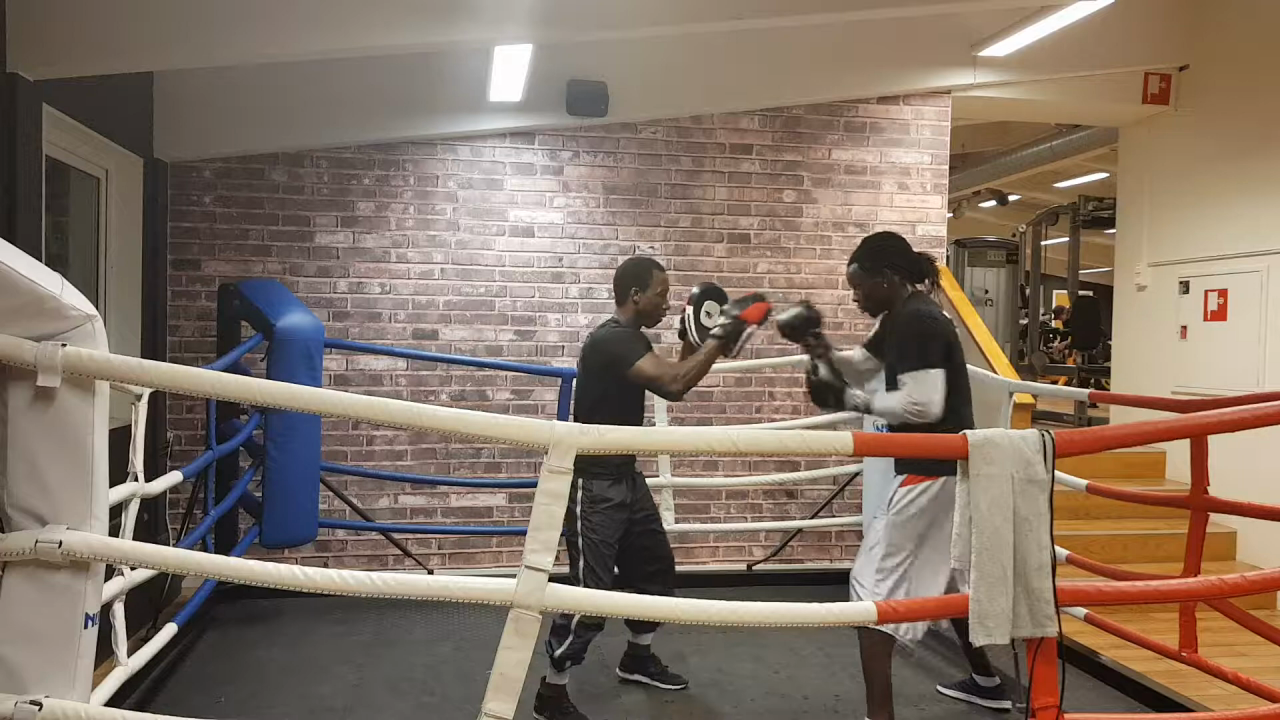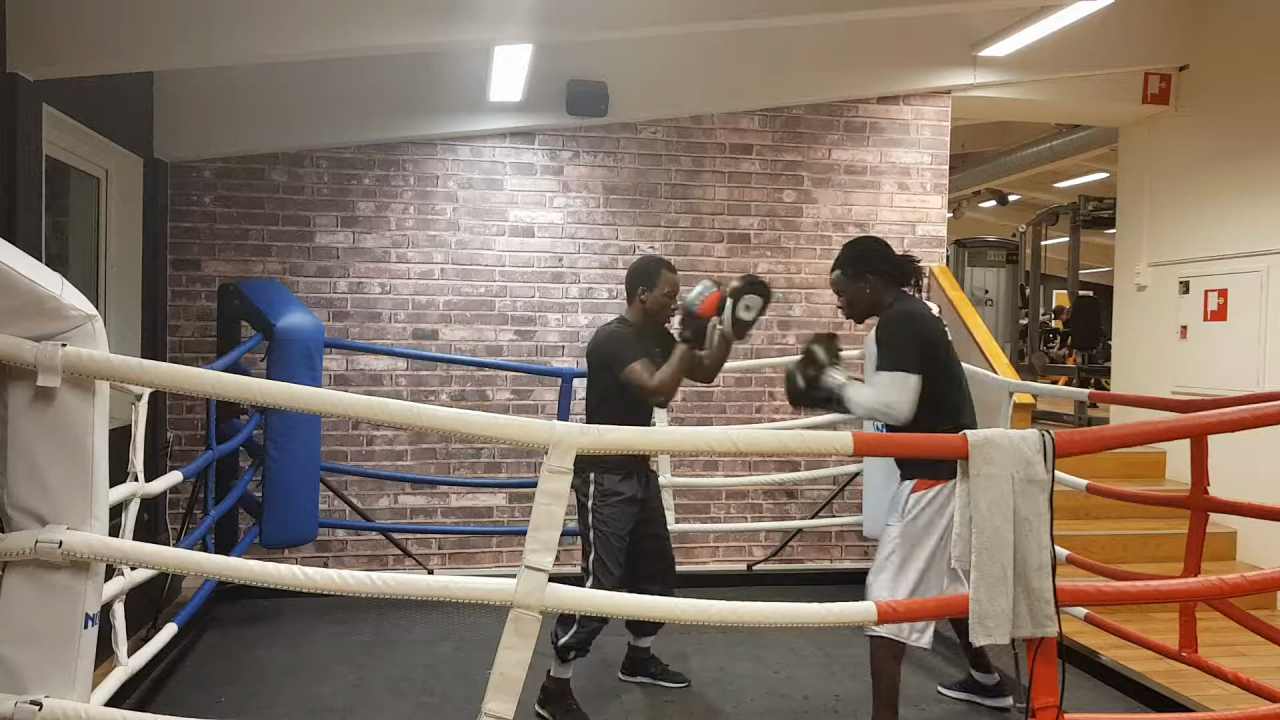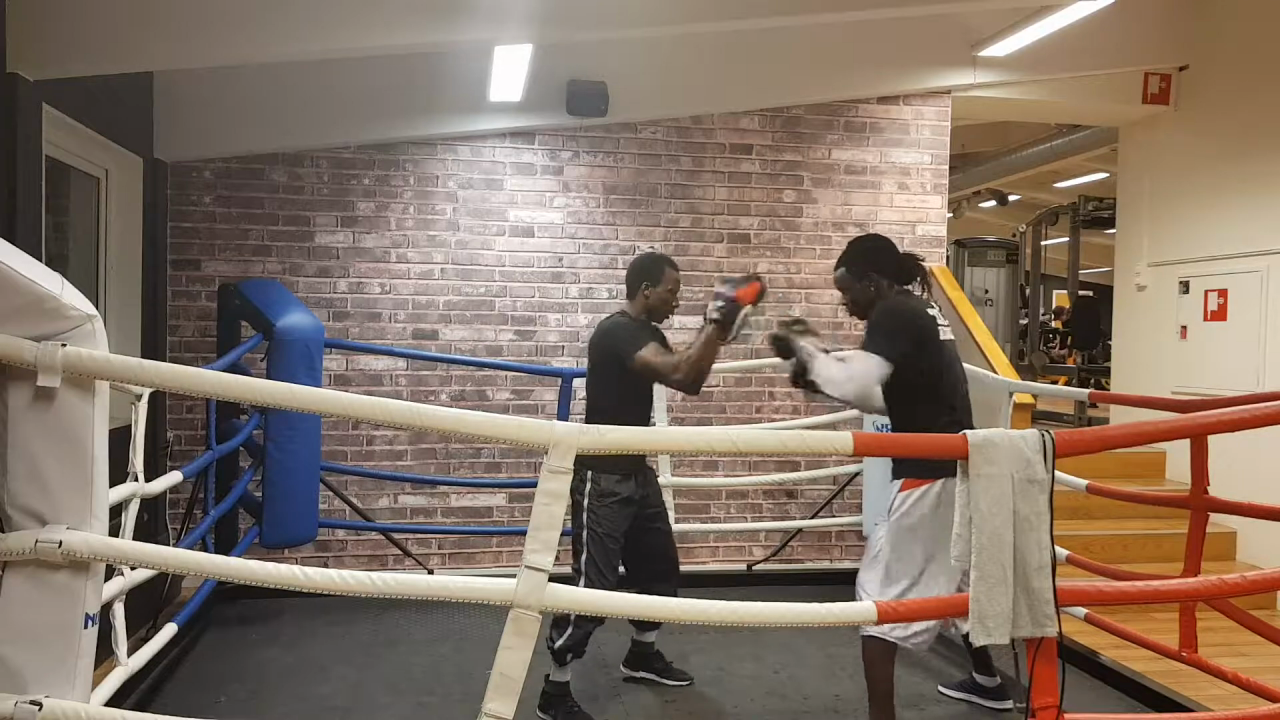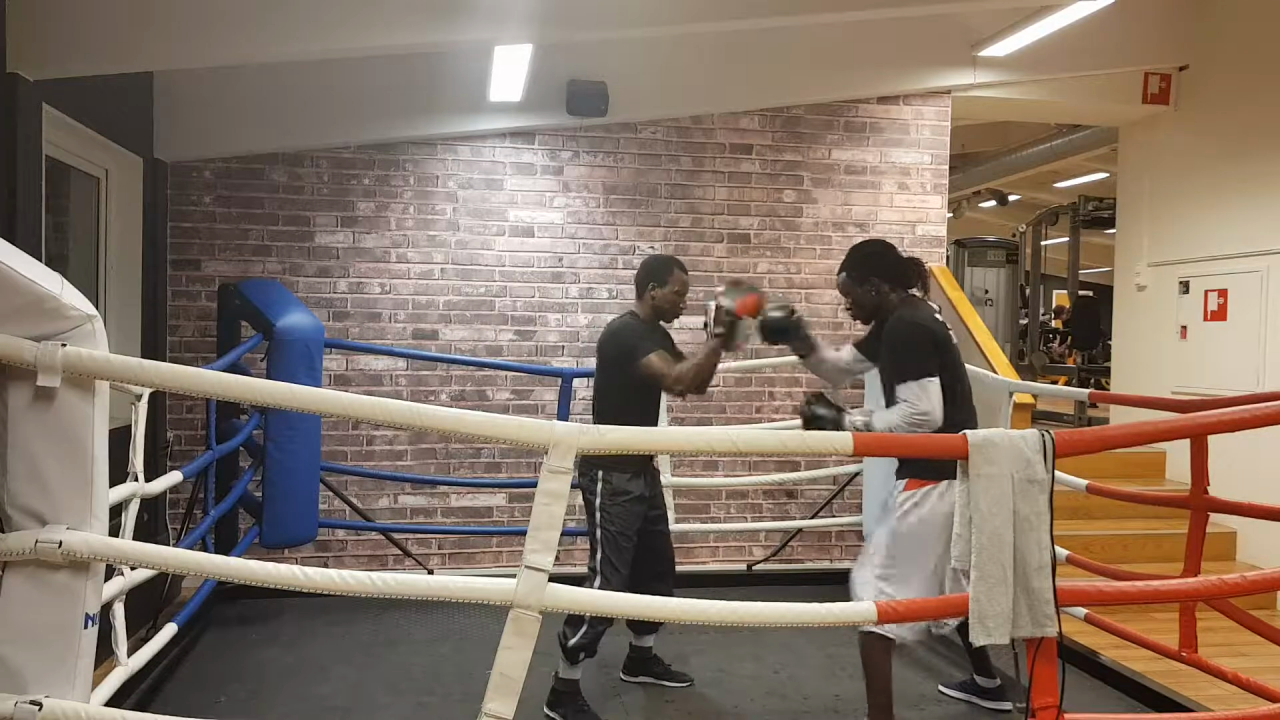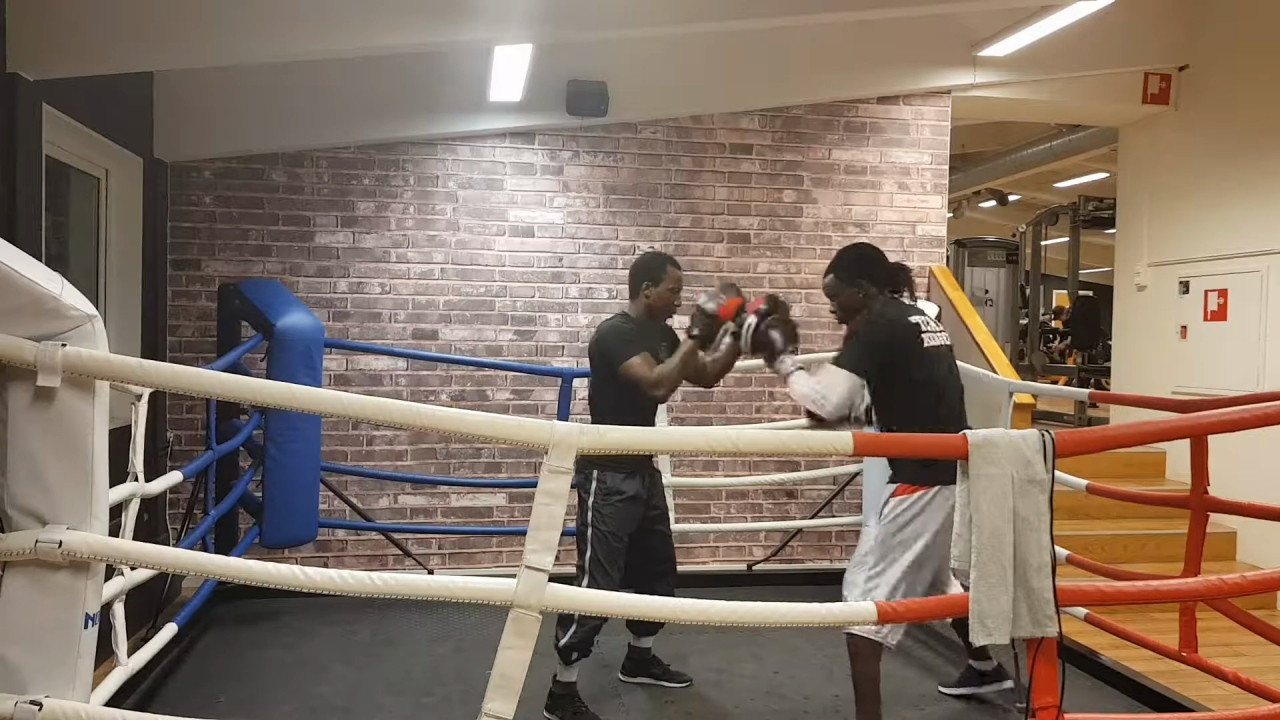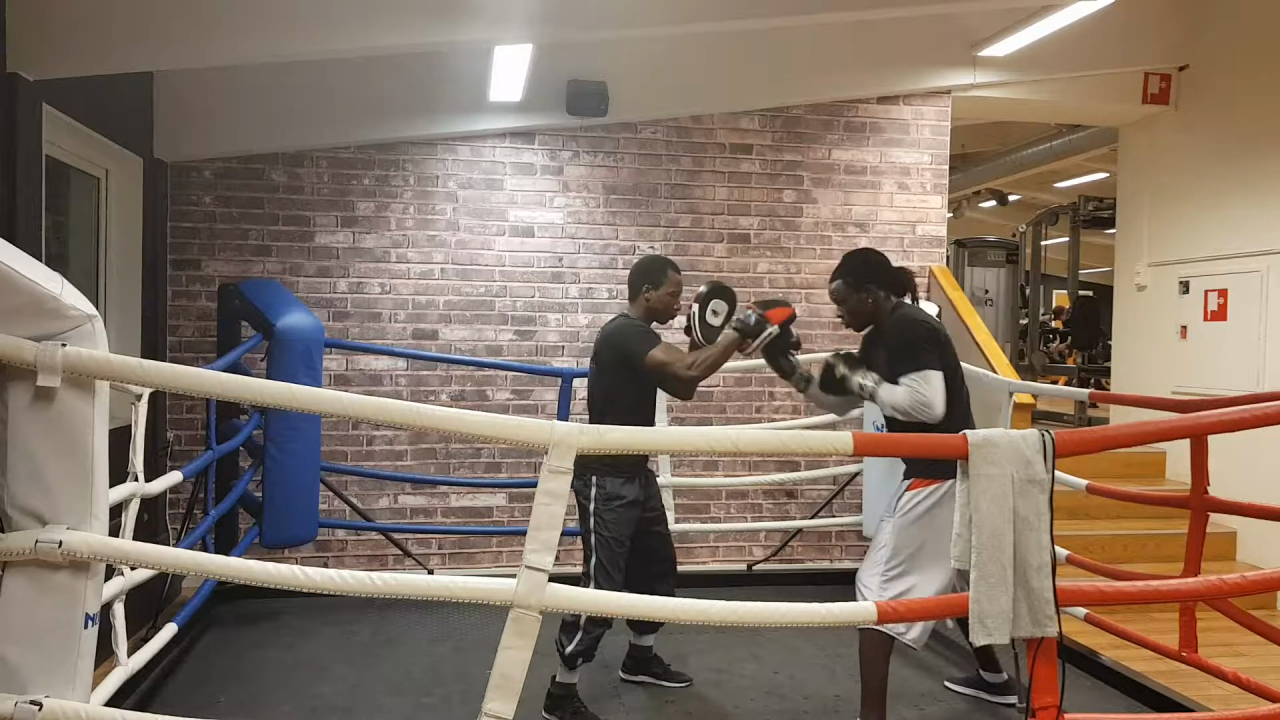
dt=0.3s
person 1, frame 1
left shoulder: (918, 321)
right shoulder: (900, 319)
left elbow: (923, 407)
right elbow: (860, 367)
left wrist: (850, 397)
right wrist: (817, 344)
left hip: (929, 473)
right hip: (943, 470)
left knee: (873, 587)
right knee: (944, 578)
person 1, frame 2
left shoulder: (904, 324)
right shoulder: (901, 319)
left elbow: (890, 408)
right elbow: (871, 389)
left wrist: (828, 378)
right wrist: (821, 382)
left hip: (936, 477)
right hip: (949, 471)
left knee: (891, 594)
right knee: (939, 579)
right ankle: (985, 678)
person 1, frame 3
left shoulder: (895, 316)
right shoulder: (914, 314)
left elbow: (852, 387)
right elbow: (888, 398)
left wrist: (805, 347)
right wrist: (814, 367)
left hip: (930, 476)
right hip: (955, 470)
left knee: (882, 592)
right knee: (951, 579)
right ankle: (988, 681)
person 1, frame 4
left shoulder: (904, 328)
right shoulder: (905, 319)
left elbow: (922, 415)
right elbow: (839, 366)
left wrist: (847, 420)
right wrist: (800, 342)
left hip: (934, 477)
right hip: (959, 473)
left knee: (875, 593)
right knee: (954, 579)
person 1, frame 5
left shoulder: (876, 327)
right shoulder: (913, 320)
left elbow: (829, 400)
left wrist: (781, 359)
right wrist: (855, 407)
left hip: (923, 480)
right hip: (954, 473)
left knee: (867, 594)
right knee: (937, 577)
right ankle: (984, 666)
person 1, frame 6
left shoulder: (907, 328)
right shoulder: (884, 333)
left elbow: (927, 405)
right elbow: (838, 398)
left wrist: (860, 381)
right wrist: (793, 371)
left hip: (937, 474)
right hip: (953, 473)
left knee: (880, 588)
right knee: (951, 578)
right ankle: (994, 677)
person 2, frame 1
left shoulder: (633, 338)
right shoulder: (610, 340)
left elbow: (670, 388)
right elbow: (674, 383)
left wrist: (696, 338)
right wrist: (722, 337)
left hip: (625, 475)
right hip: (593, 482)
left knee: (655, 569)
right knee: (592, 591)
left ankle: (637, 658)
person 2, frame 2
left shoulder: (653, 335)
right shoulder: (613, 339)
left elbow: (705, 371)
right elbow: (659, 392)
left wrist: (733, 323)
right wrist: (689, 334)
left hip: (637, 470)
right hip: (603, 476)
left knee: (654, 571)
right knee: (601, 583)
left ankle: (638, 660)
person 2, frame 3
left shoulder: (646, 334)
right shoulder: (616, 331)
left elbow: (691, 383)
right elbow: (675, 371)
left wrist: (714, 327)
right wrist: (718, 321)
left hip: (635, 470)
right hip: (601, 475)
left knee: (659, 567)
right knee: (595, 584)
left ankle: (642, 654)
person 2, frame 4
left shoulder: (655, 333)
right shoulder: (622, 333)
left elbow: (695, 384)
right elbow: (678, 380)
left wrist: (716, 337)
right wrist: (719, 334)
left hip: (640, 469)
right hip: (609, 474)
left knee: (657, 570)
right knee: (608, 581)
left ankle: (641, 657)
person 2, frame 5
left shoulder: (658, 332)
right shoulder: (614, 334)
left elbow: (706, 376)
right elbow: (658, 386)
left wrist: (737, 338)
right wrist: (698, 335)
left hip: (641, 470)
right hip: (606, 474)
left knee: (656, 570)
right knee: (597, 583)
left ankle: (639, 659)
person 2, frame 6
left shoulder: (645, 336)
right shoulder: (620, 333)
left elbow: (683, 387)
right elbow: (685, 371)
right wrist: (738, 331)
left hip: (636, 473)
right hip: (604, 479)
left knee: (657, 569)
right knee: (603, 586)
left ankle: (639, 658)
